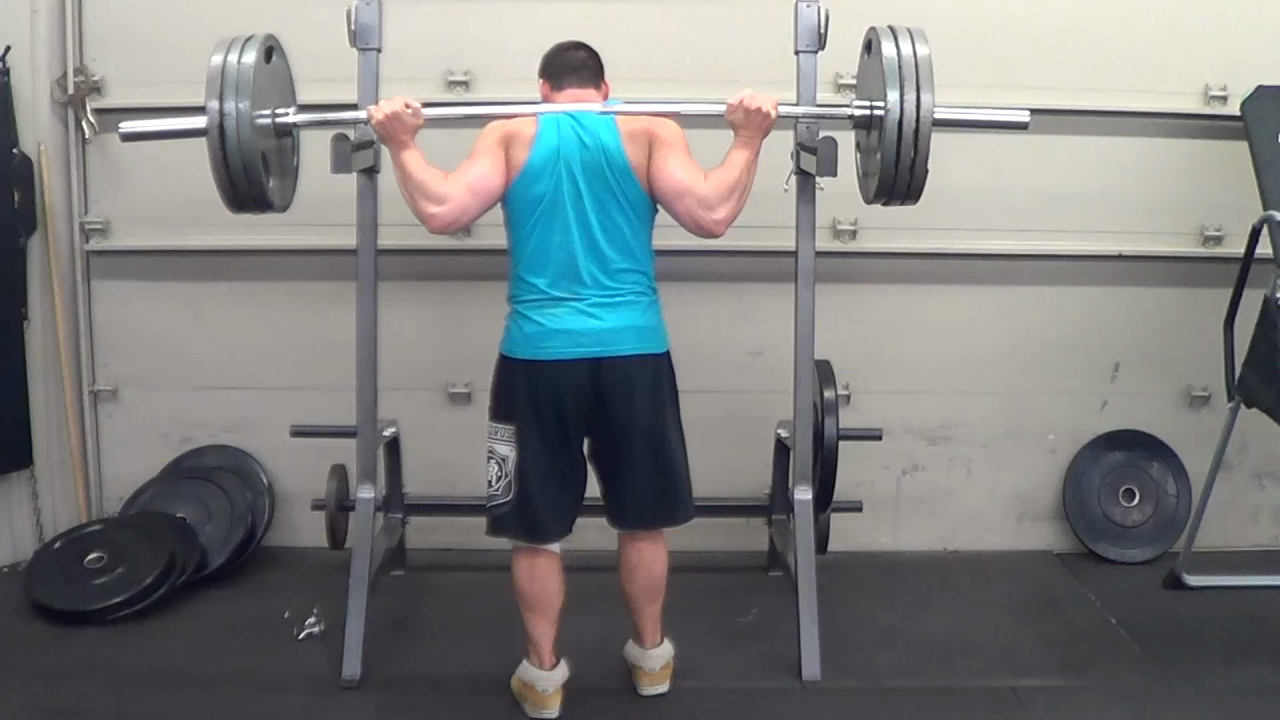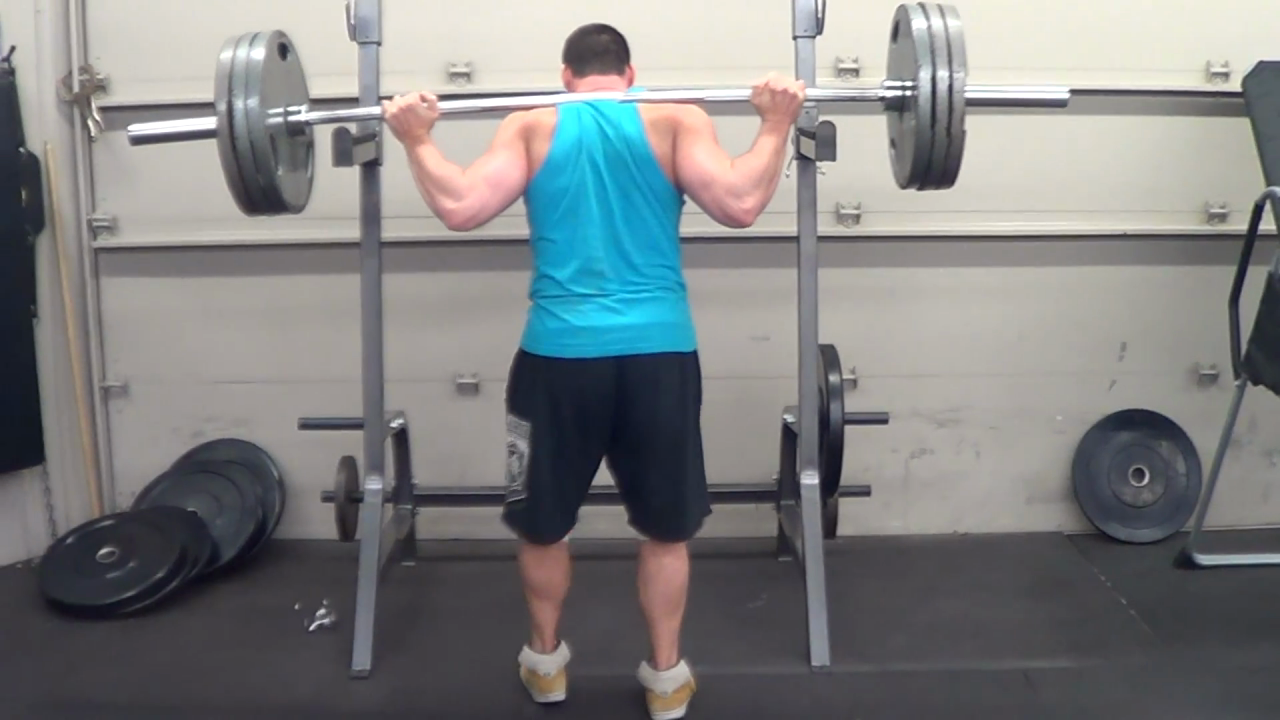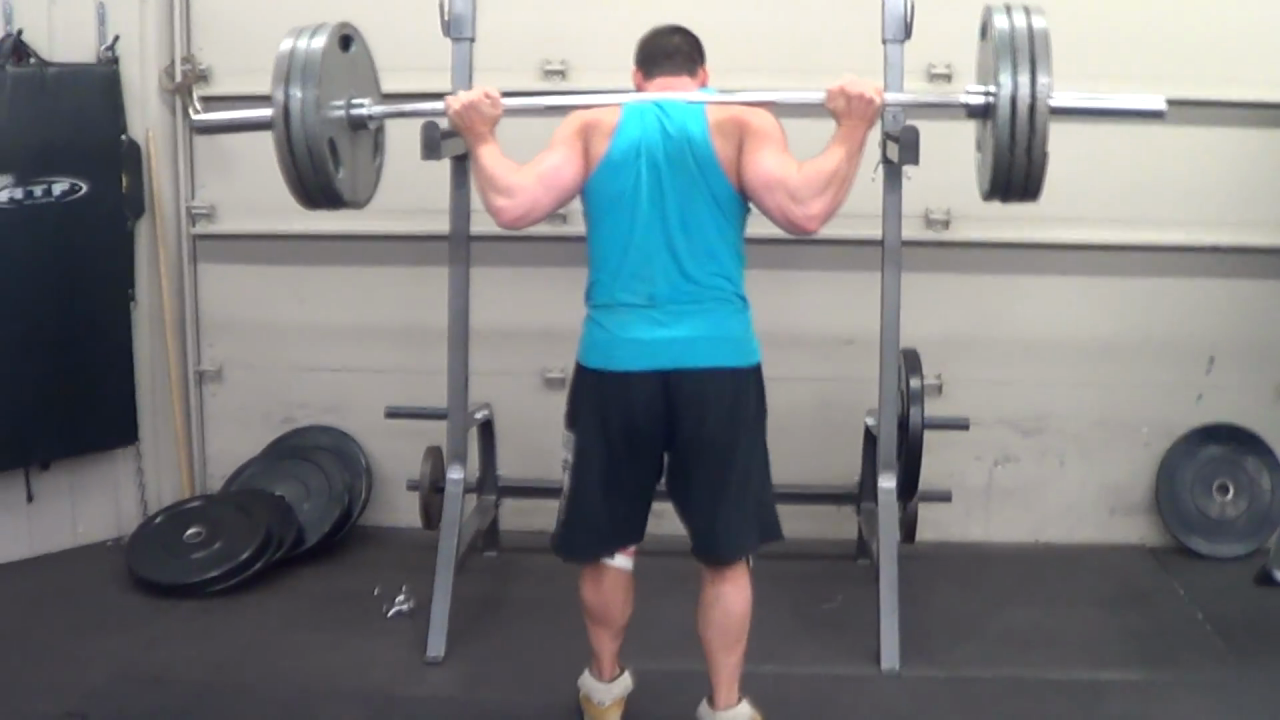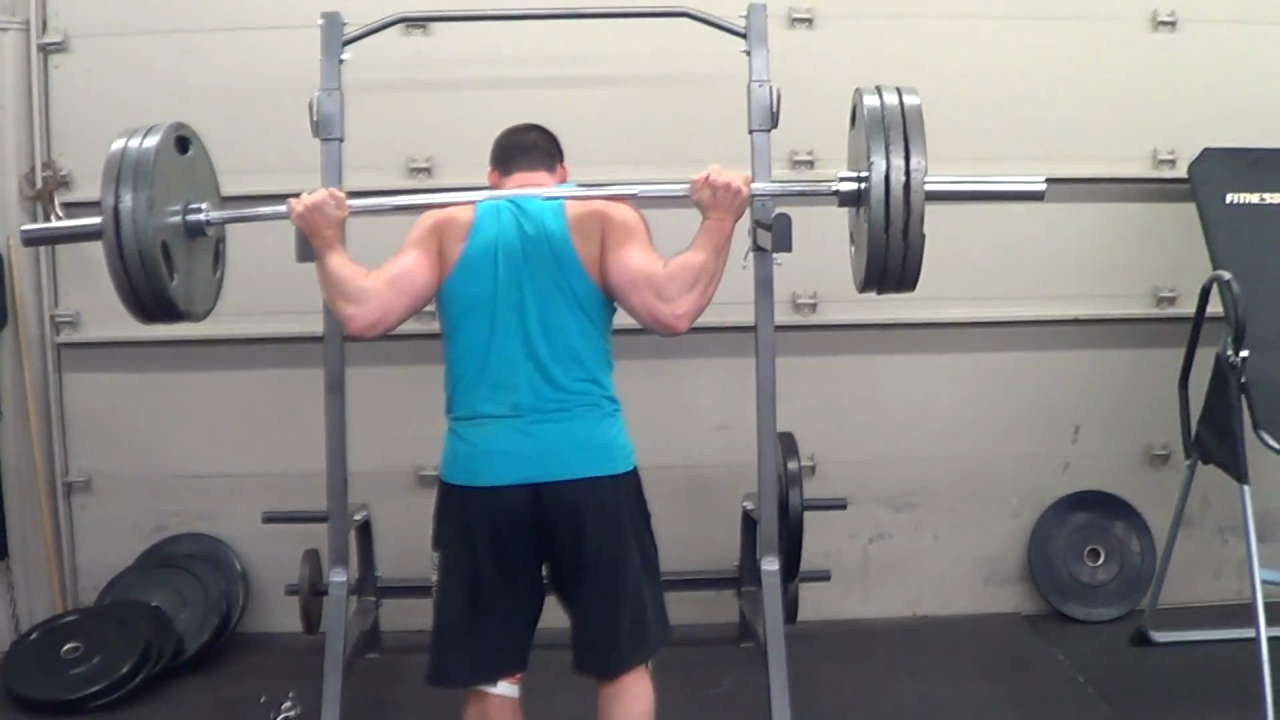
dt=1s
person 1, frame 1
left shoulder: (511, 134)
right shoulder: (649, 131)
left elbow: (442, 212)
right elbow: (711, 215)
left wrist: (401, 144)
right wrist: (748, 141)
left hip: (537, 355)
right hip: (633, 351)
left knee: (535, 528)
right knee: (643, 520)
right ankle: (651, 656)
person 1, frame 2
left shoulder: (530, 126)
right shoulder: (675, 119)
left elbow: (461, 208)
right elbow: (740, 204)
left wrist: (417, 140)
right wrist: (776, 126)
left hip: (559, 350)
right hip: (659, 349)
left knee: (540, 520)
right knee: (665, 527)
left ankle: (544, 659)
person 1, frame 3
left shoulder: (591, 125)
right shoulder: (742, 122)
left elbow: (513, 206)
right elbow: (806, 210)
left wrist: (479, 137)
right wrist: (853, 129)
left hip: (614, 365)
right hip: (717, 366)
left knee: (603, 546)
right knee: (724, 554)
person 1, frame 4
left shoulder: (446, 228)
right shoulder: (604, 219)
left elbow: (363, 314)
right elbow: (672, 310)
left wrist: (327, 240)
right wrist: (719, 221)
left hip: (482, 475)
right hip: (591, 470)
right knee: (623, 660)
